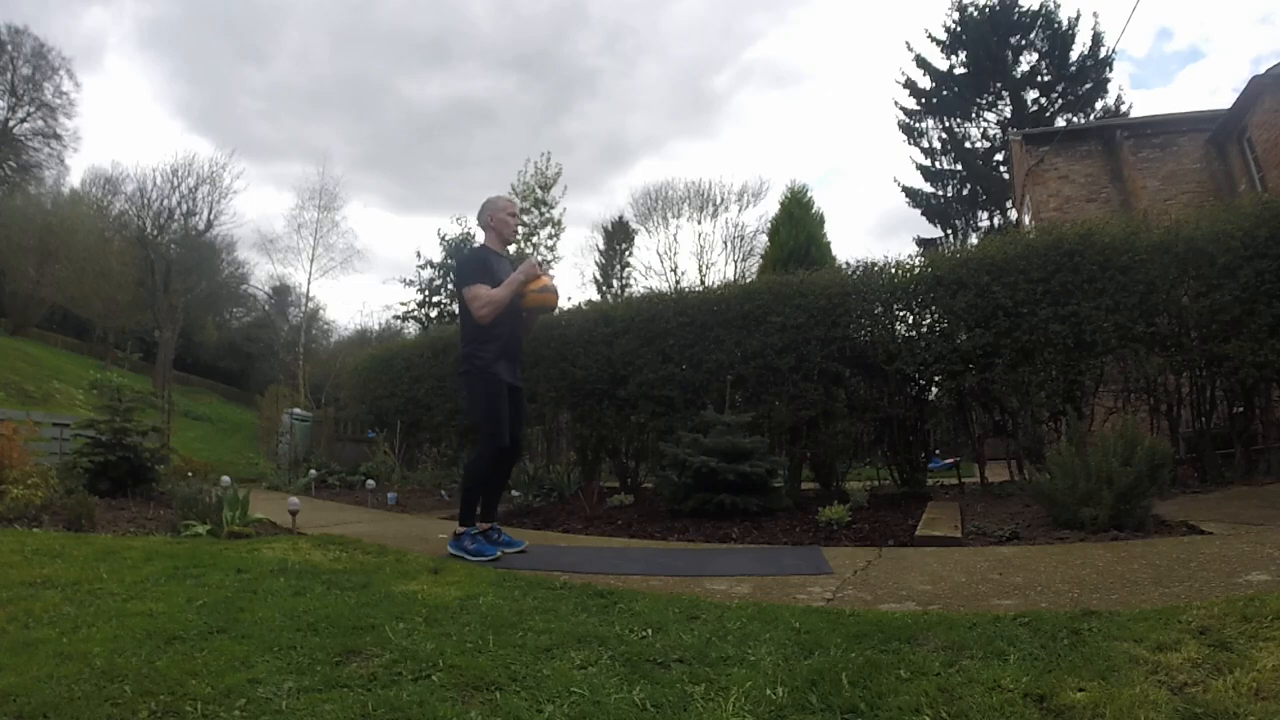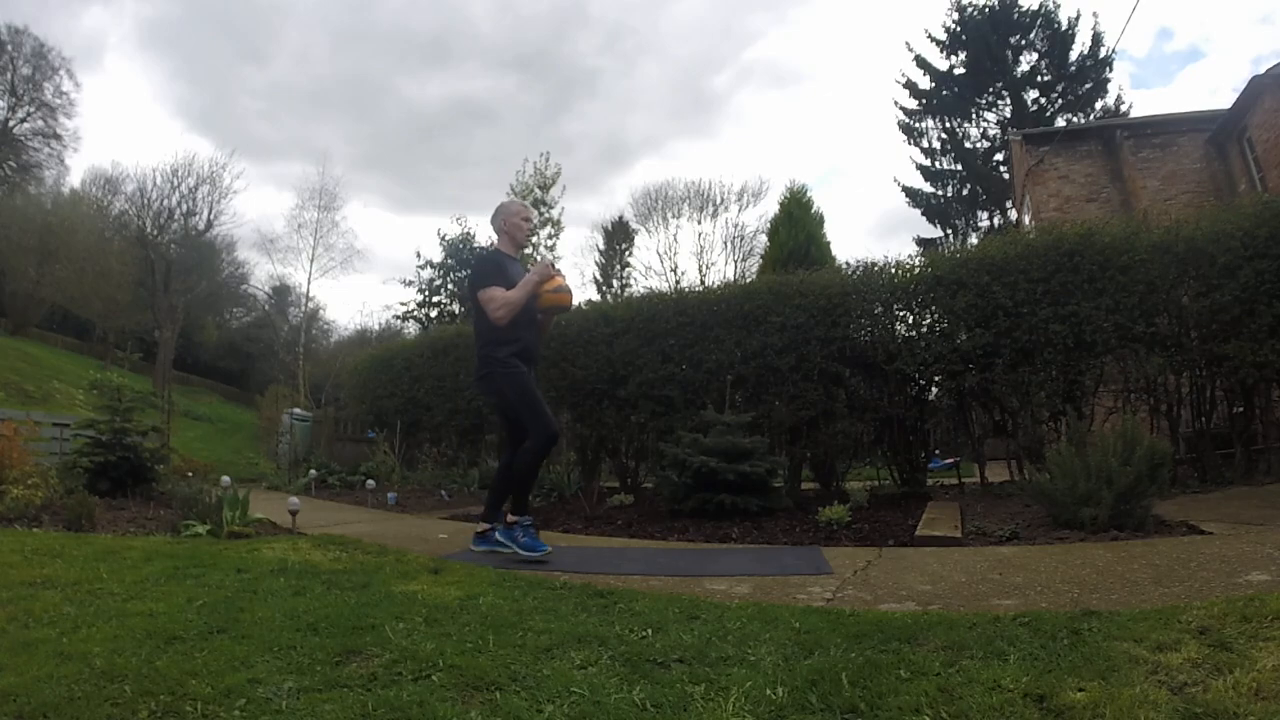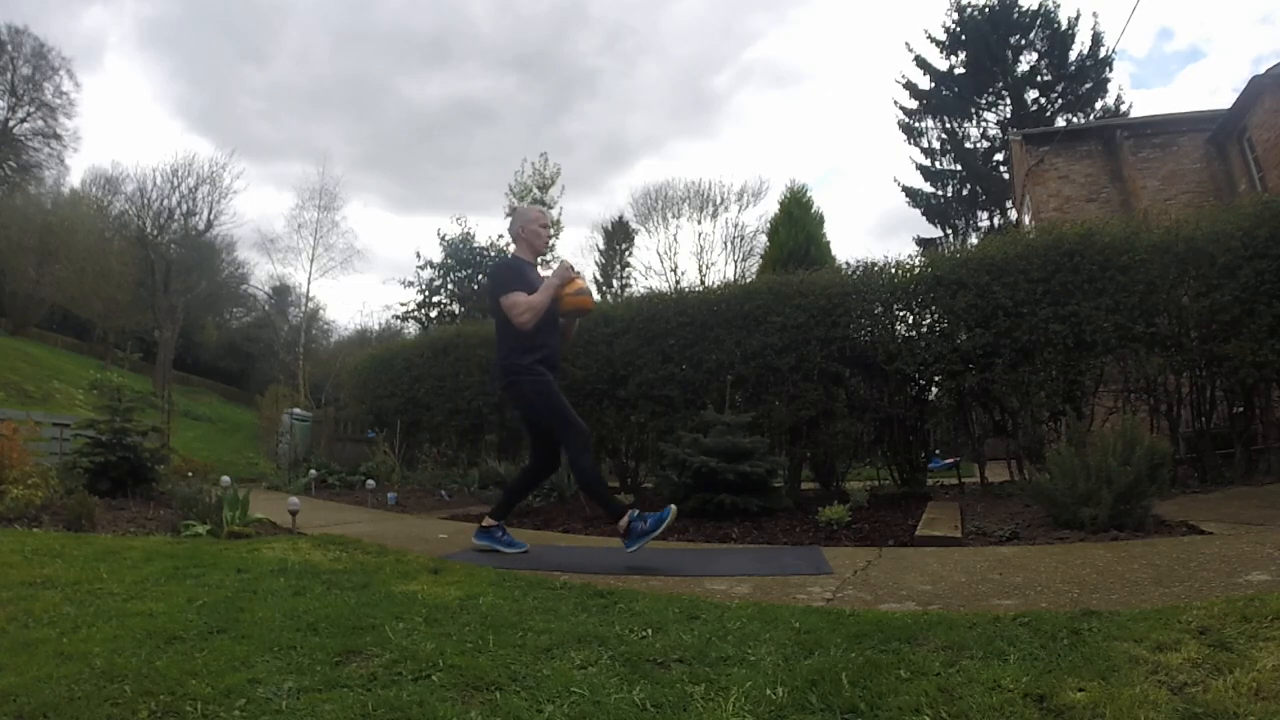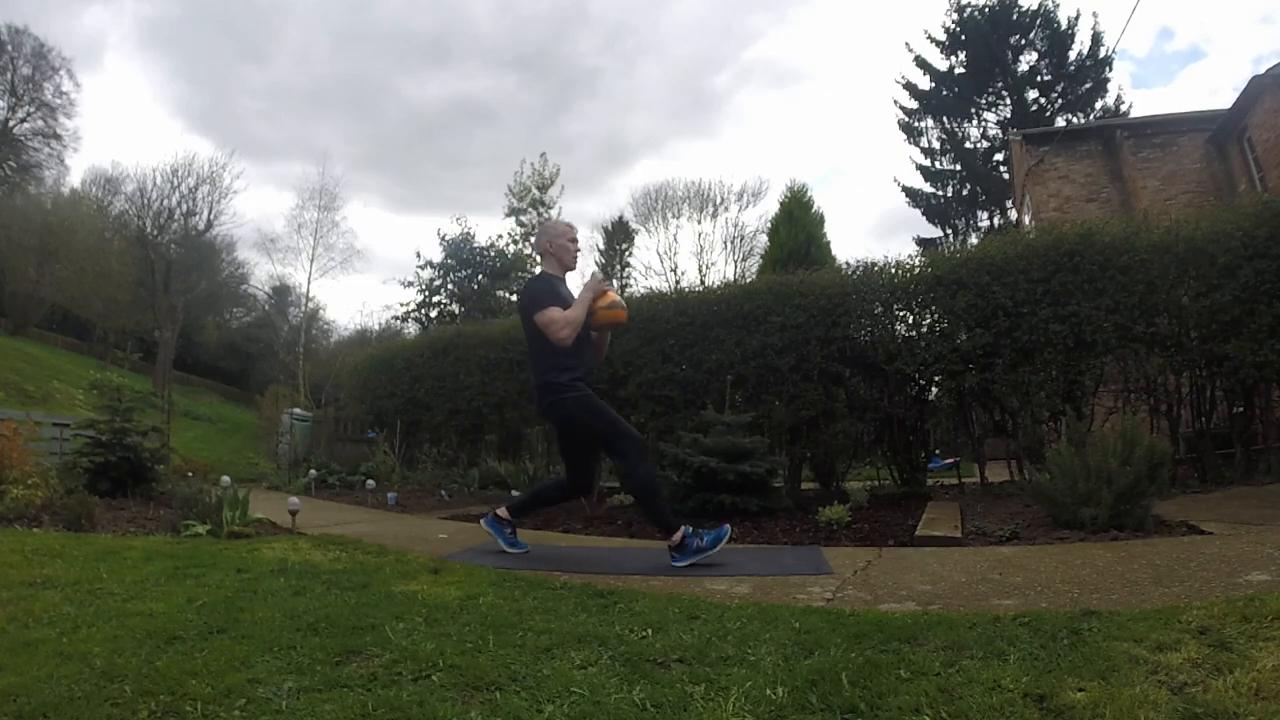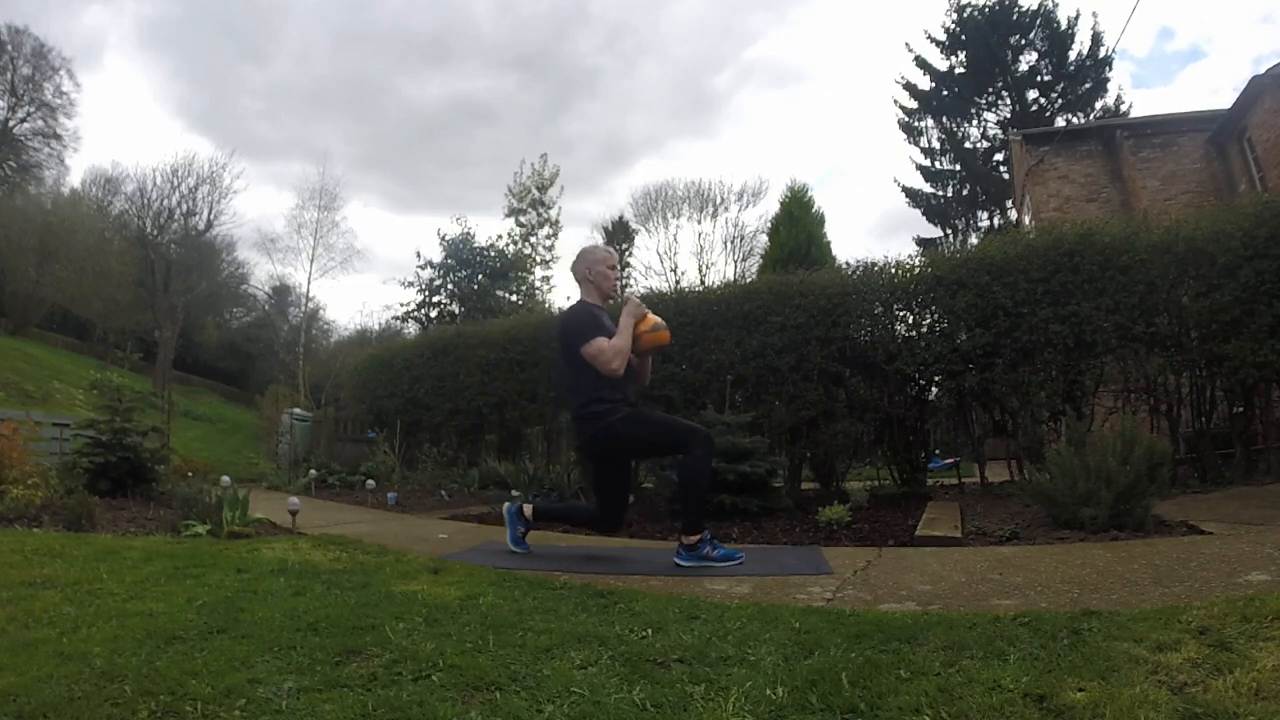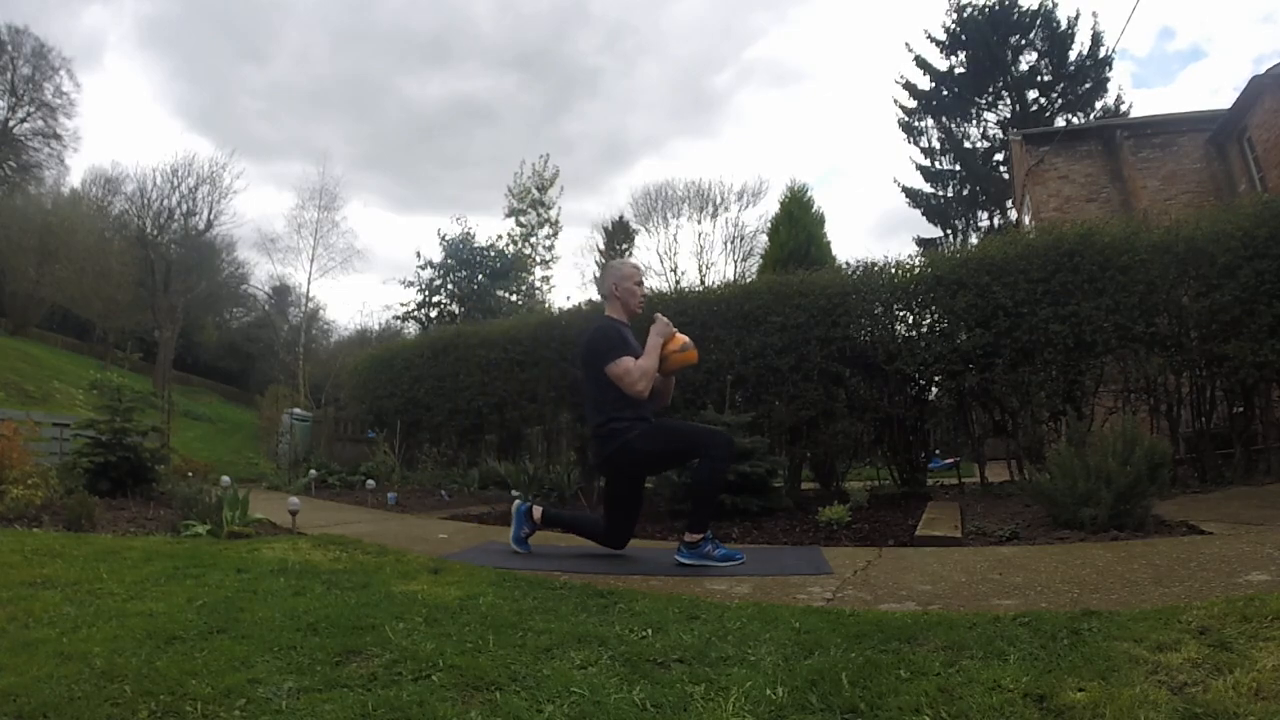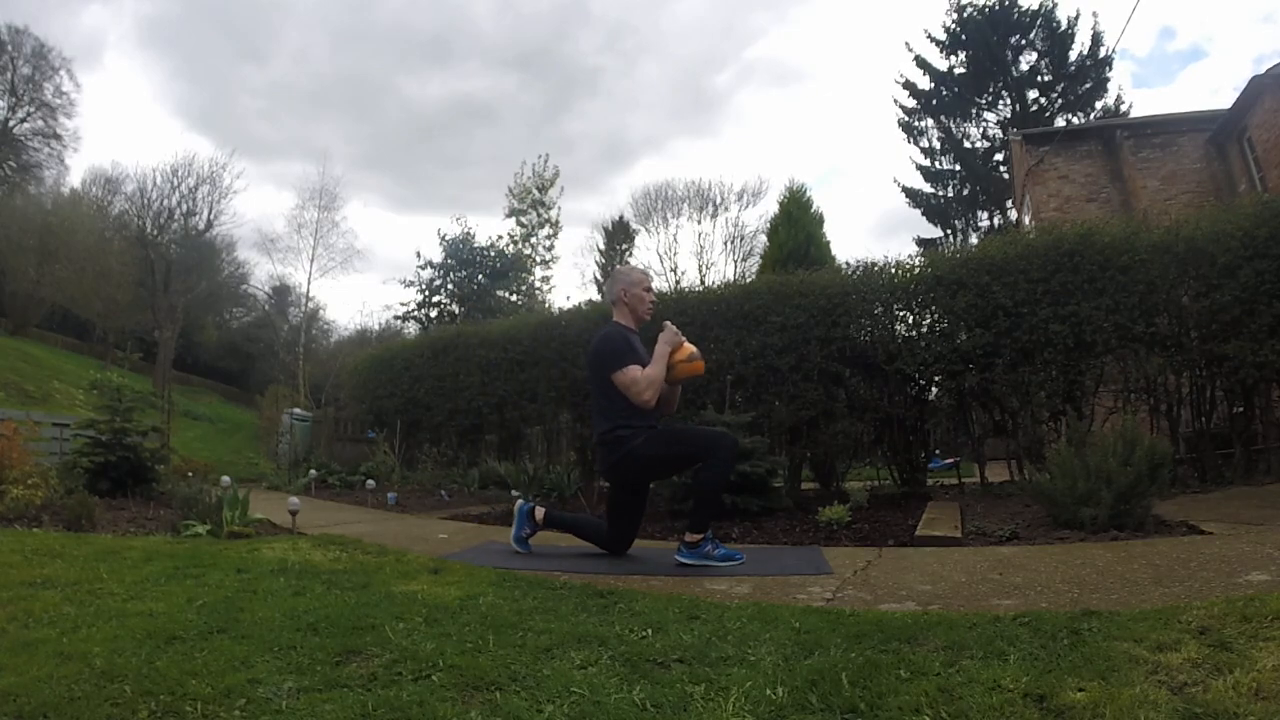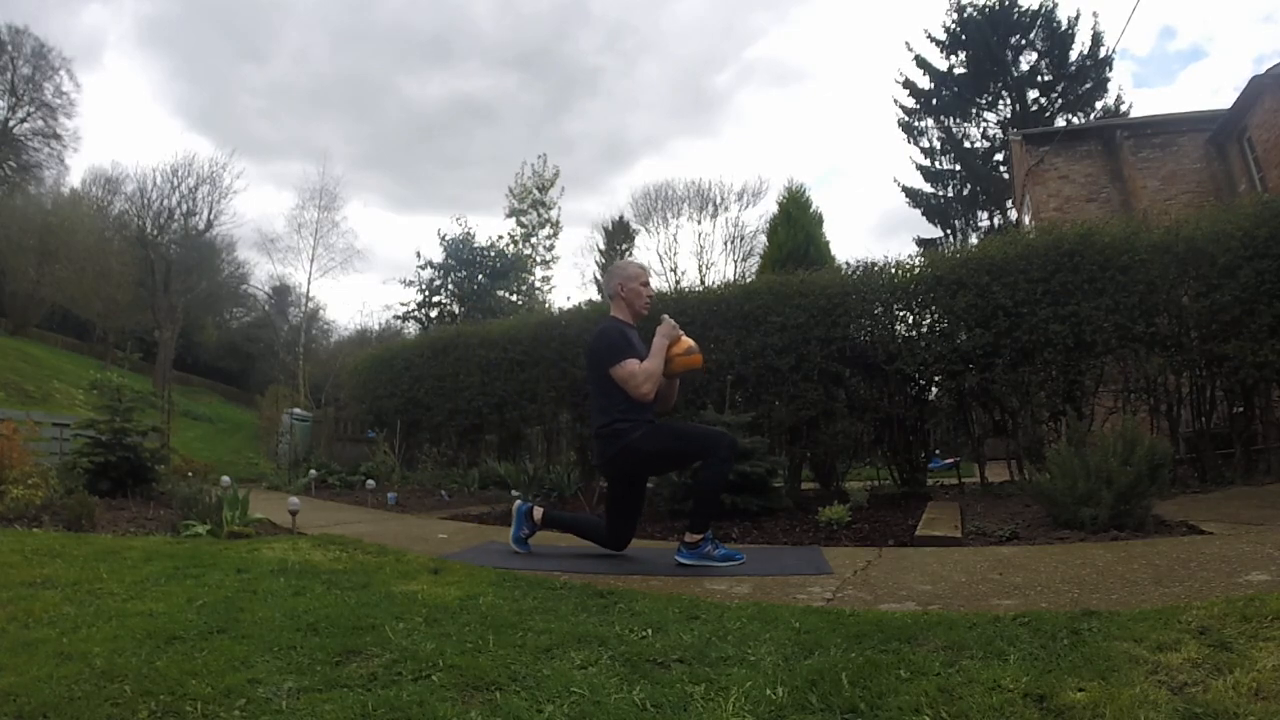
dt=0.2s
person 1, frame 1
left shoulder: (509, 266)
right shoulder: (474, 260)
left elbow: (520, 326)
right elbow: (482, 310)
right wrist: (520, 277)
left hip: (509, 370)
right hip: (484, 367)
left knee: (509, 449)
right knee: (493, 446)
left ankle: (486, 527)
right ankle: (464, 531)
person 1, frame 2
left shoulder: (521, 270)
right shoulder: (488, 263)
left elbow: (536, 330)
right elbow: (499, 312)
right wrist: (534, 278)
left hip: (521, 369)
right hip: (501, 366)
left knee: (520, 450)
right knee: (545, 433)
left ankle: (488, 529)
right ankle: (514, 519)
person 1, frame 3
left shoulder: (535, 276)
right shoulder: (507, 270)
left elbow: (560, 335)
right elbow: (523, 318)
right wrist: (554, 282)
left hip: (538, 376)
right hip: (524, 374)
left knee: (546, 459)
right knee: (577, 439)
left ankle: (490, 526)
right ankle: (625, 522)
person 1, frame 4
left shoulder: (563, 291)
right shoulder: (538, 288)
left elbow: (595, 353)
right elbow: (562, 334)
right wrist: (587, 295)
left hip: (570, 394)
right hip: (563, 393)
left knee: (580, 480)
right knee: (631, 448)
left ankle: (502, 516)
right ankle: (680, 540)
person 1, frame 5
left shoulder: (603, 319)
right shoulder: (578, 318)
left elbow: (639, 379)
right elbow: (613, 365)
right wrist: (628, 319)
left hip: (608, 423)
right hip: (606, 421)
left knee: (609, 519)
right knee: (698, 441)
left ankle: (524, 514)
right ankle: (693, 543)
person 1, frame 6
left shoulder: (624, 335)
right shoulder: (604, 334)
left elbow: (660, 399)
right elbow: (638, 387)
right wrist: (656, 339)
left hip: (627, 443)
right hip: (622, 439)
left knee: (615, 536)
right knee: (717, 444)
left ankle: (532, 515)
right ankle: (694, 542)
person 1, frame 7
left shoulder: (630, 342)
right shoulder: (612, 341)
left elbow: (665, 406)
right elbow: (645, 397)
right wrist: (664, 348)
left hip: (632, 451)
right hip: (628, 448)
left knee: (616, 541)
right knee: (723, 446)
left ankle: (534, 515)
right ankle: (695, 542)
person 1, frame 8
left shoulder: (629, 337)
right shoulder: (610, 335)
left elbow: (663, 402)
right elbow: (643, 389)
right wrist: (661, 340)
left hip: (631, 445)
right hip: (625, 442)
left knee: (615, 538)
right knee: (721, 445)
left ankle: (533, 516)
right ankle: (695, 542)
